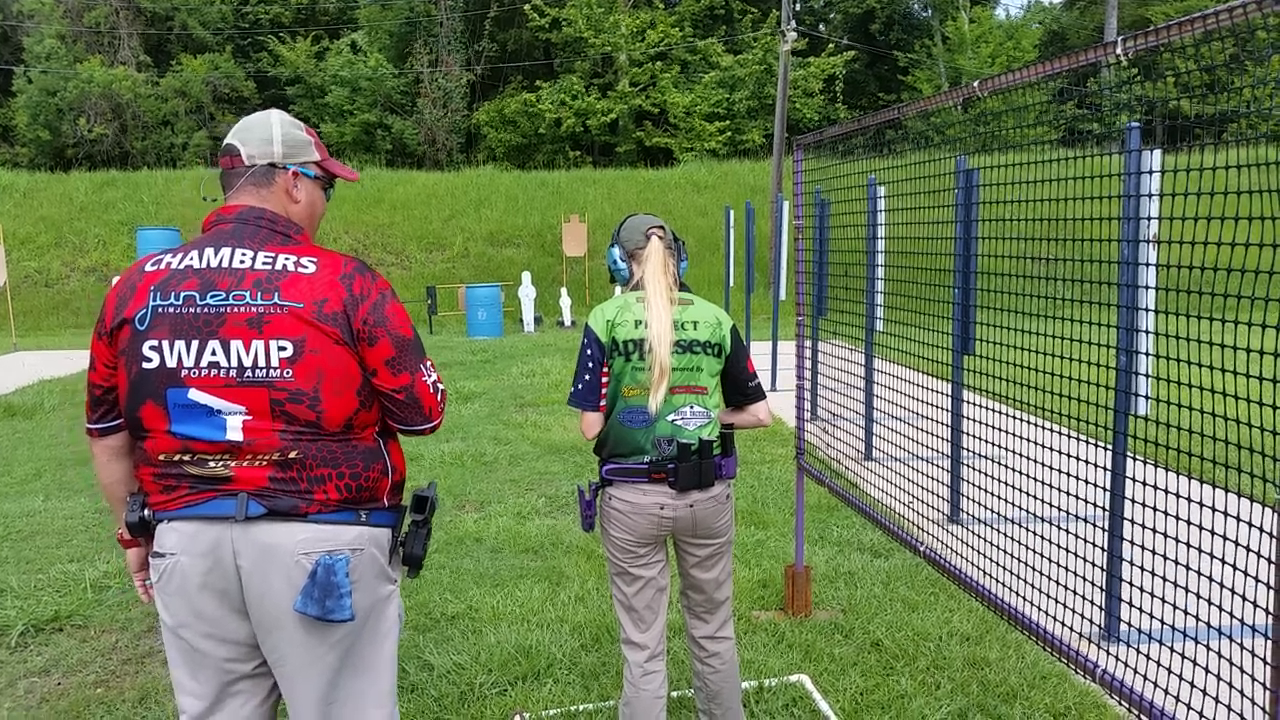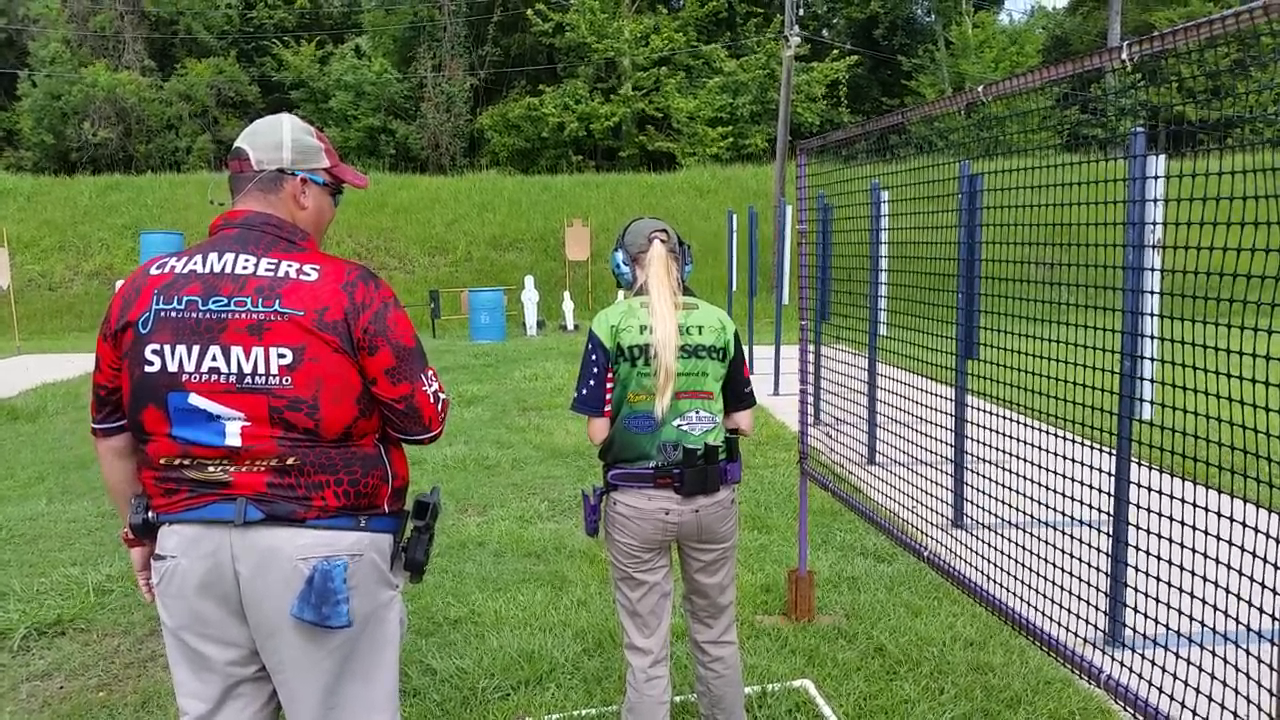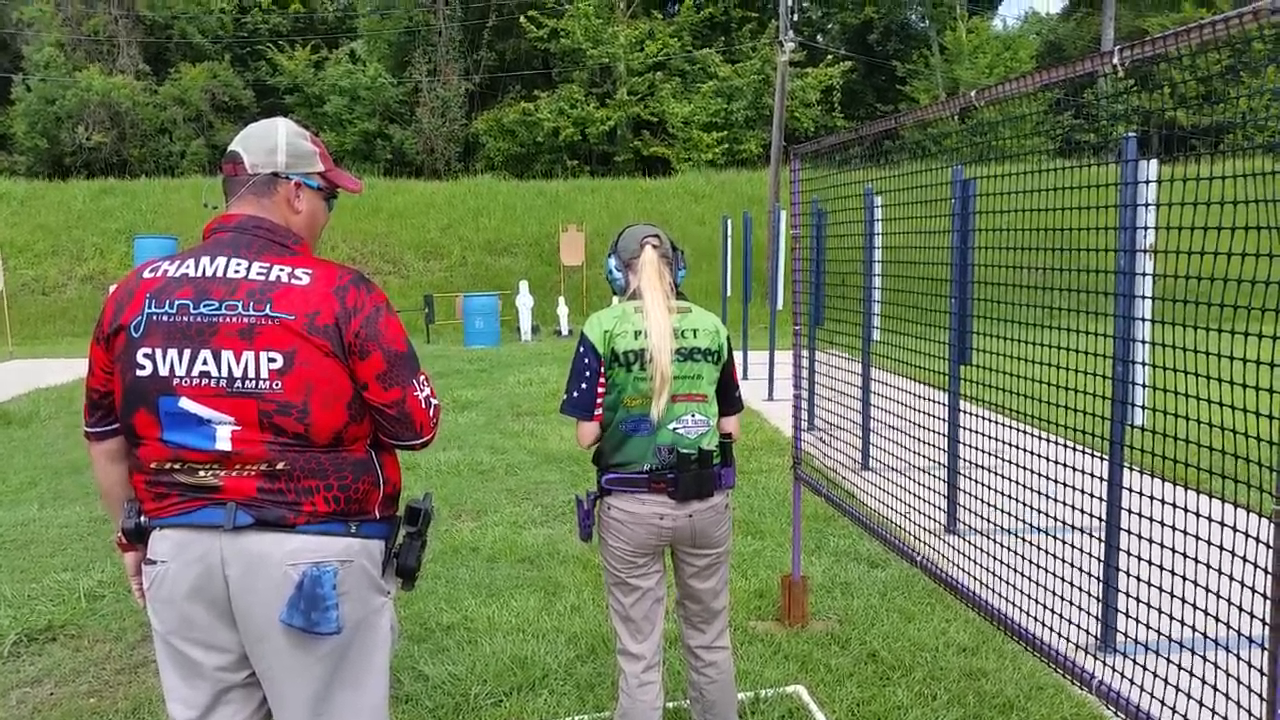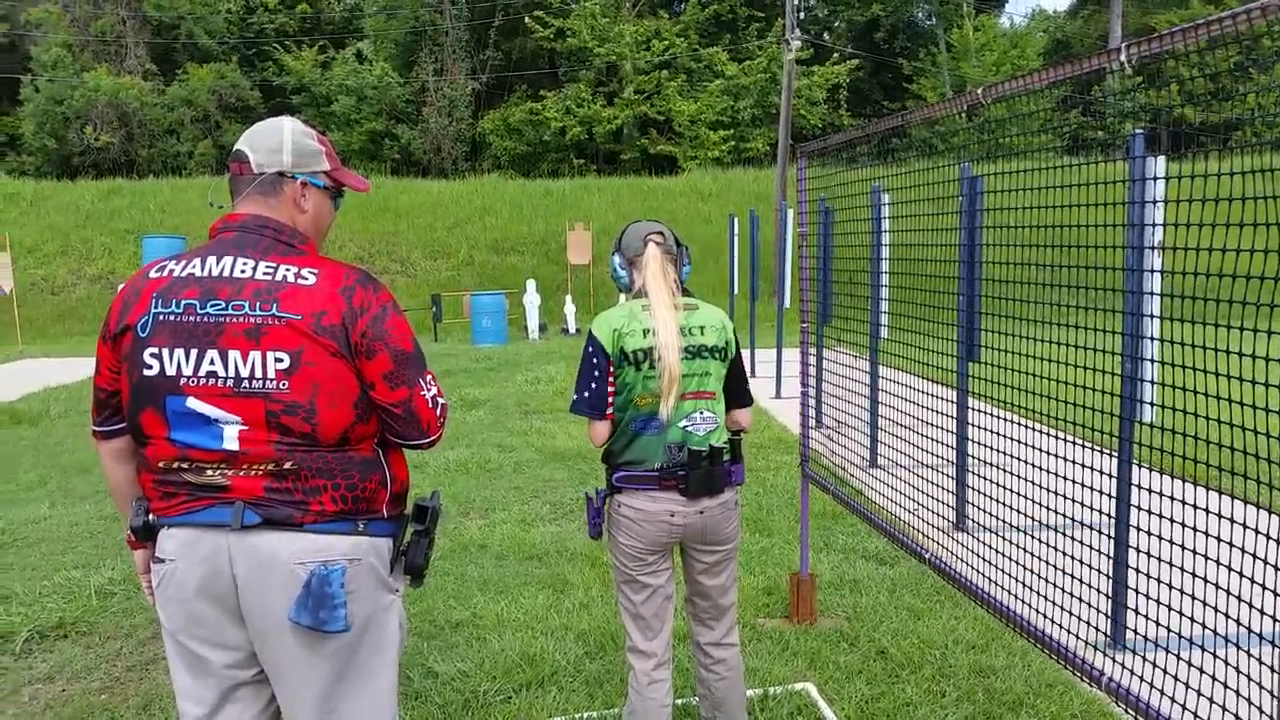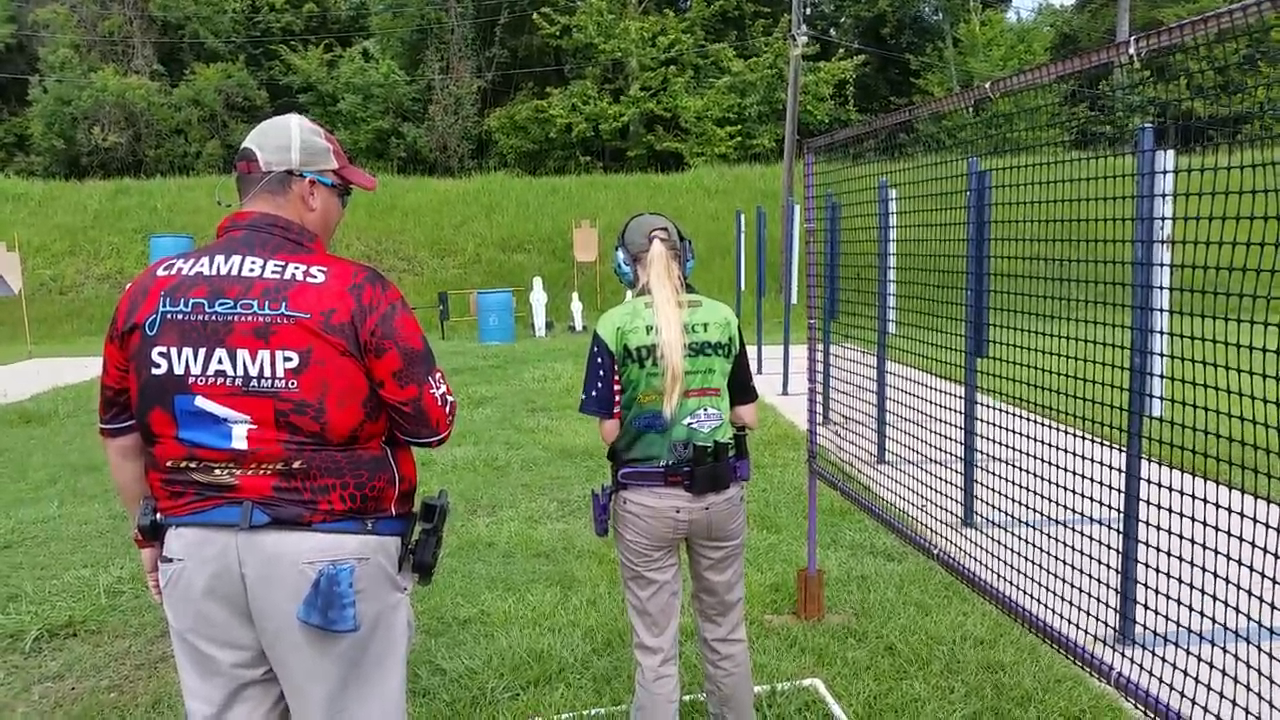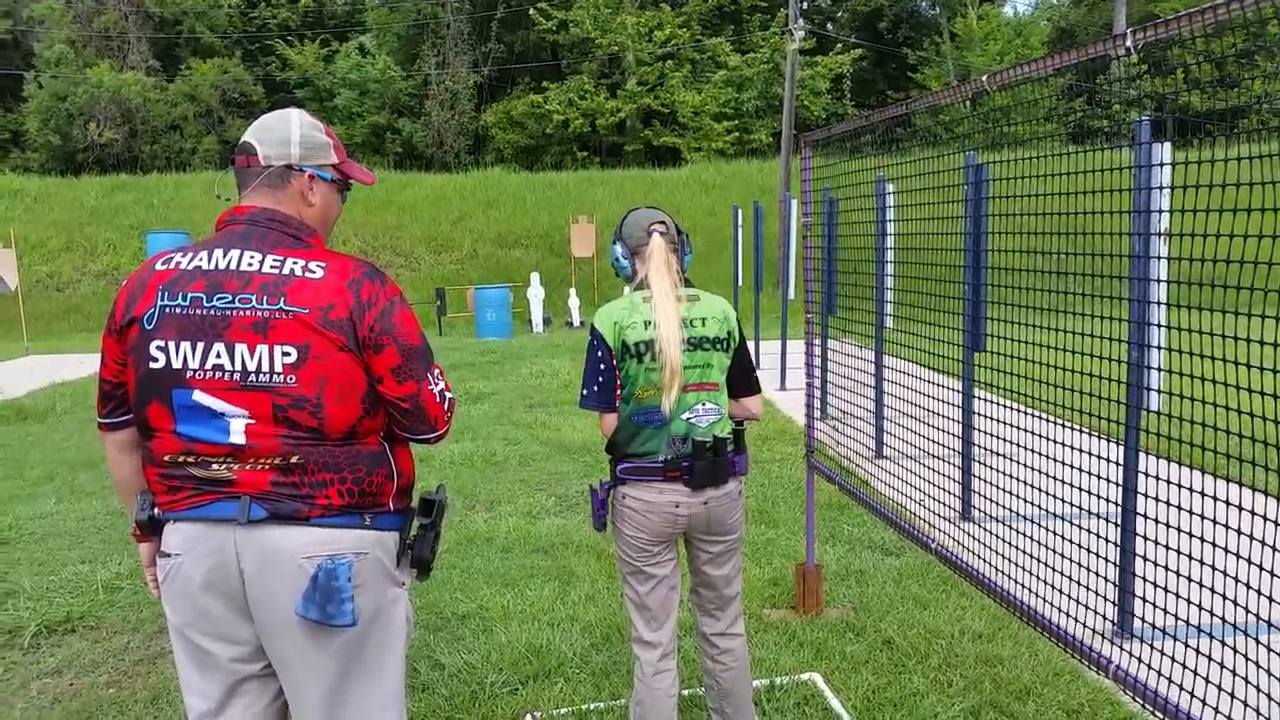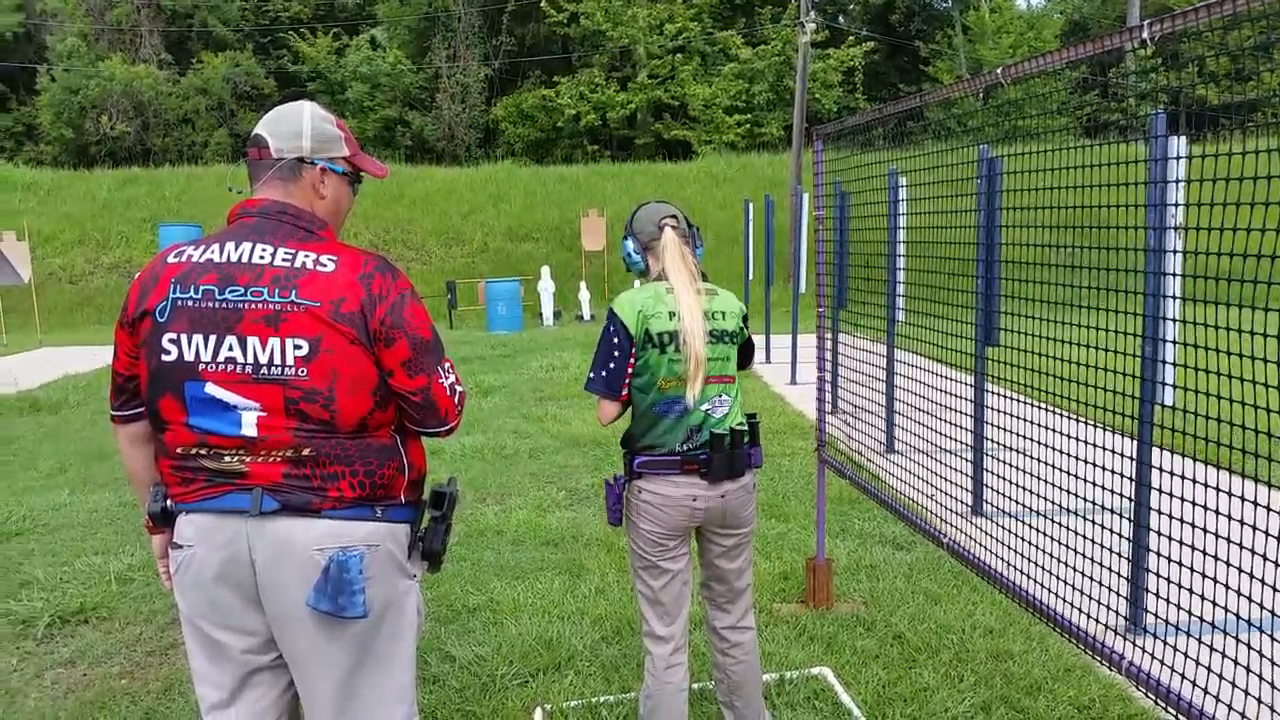
dt=0.7s
person 1, frame 1
left shoulder: (137, 287)
right shoulder: (346, 281)
left elbow: (108, 436)
right elbow: (423, 415)
left wrist: (134, 533)
left hip: (189, 542)
right hip: (320, 544)
person 1, frame 2
left shoulder: (142, 289)
right shoulder: (348, 289)
left elbow: (113, 435)
right elbow: (424, 422)
left wrist: (139, 531)
left hip: (190, 545)
right hip: (322, 550)
person 1, frame 3
left shoulder: (135, 293)
right shoulder: (341, 293)
left elbow: (106, 439)
right elbow: (416, 427)
left wrist: (133, 535)
left hip: (180, 550)
right hip: (311, 554)
person 1, frame 4
left shoulder: (141, 292)
right shoulder: (346, 292)
left elbow: (114, 438)
right elbow: (423, 426)
left wrist: (144, 534)
left hip: (190, 549)
right hip: (320, 553)
person 1, frame 5
left shoulder: (148, 291)
right shoulder: (356, 291)
left elbow: (121, 437)
right elbow: (432, 425)
left wrist: (151, 535)
left hip: (197, 549)
right hip: (328, 553)
person 1, frame 6
left shoulder: (146, 285)
right shoulder: (354, 286)
left elbow: (119, 431)
right elbow: (430, 421)
left wrist: (148, 528)
left hip: (194, 543)
right hip: (326, 548)
person 1, frame 7
left shoulder: (158, 277)
right shoulder: (365, 278)
left elbow: (132, 422)
right elbow: (440, 414)
left wrist: (161, 519)
left hip: (206, 534)
right hip: (338, 538)
person 2, frame 1
left shoulder: (607, 317)
right shoulder: (715, 318)
left elbow: (590, 427)
right elbow: (758, 414)
left hip: (633, 497)
right hip: (707, 492)
left knee: (643, 643)
right knee: (713, 628)
person 2, frame 2
left shoulder: (611, 323)
right shoulder: (719, 322)
left elbow: (598, 432)
right elbow: (742, 423)
left hip: (637, 502)
right hip: (711, 497)
left knee: (646, 648)
right knee: (717, 634)
person 2, frame 3
left shoulder: (604, 327)
right shoulder: (711, 326)
left elbow: (587, 434)
right elbow: (730, 427)
left hip: (632, 505)
right hip: (705, 500)
left knee: (639, 654)
right knee: (710, 639)
person 2, frame 4
left shoulder: (611, 326)
right shoulder: (718, 321)
left elbow: (599, 433)
right elbow: (741, 419)
left hip: (641, 503)
right hip: (714, 496)
left knee: (649, 650)
right knee: (719, 635)
person 2, frame 5
left shoulder: (615, 325)
right shoulder: (722, 317)
left elbow: (610, 431)
right elbow: (747, 417)
left hip: (648, 499)
right hip: (720, 492)
left knee: (655, 646)
right knee: (726, 631)
person 2, frame 6
left shoulder: (613, 319)
right shoulder: (720, 311)
left elbow: (609, 426)
right elbow: (751, 408)
left hip: (645, 494)
right hip: (718, 488)
left knee: (653, 641)
right knee: (724, 625)
person 2, frame 7
left shoulder: (633, 306)
right shoulder: (730, 305)
left elbow: (607, 410)
left wrist: (642, 383)
left hip: (660, 488)
right hip: (732, 481)
left knee: (665, 635)
right knee: (734, 620)
